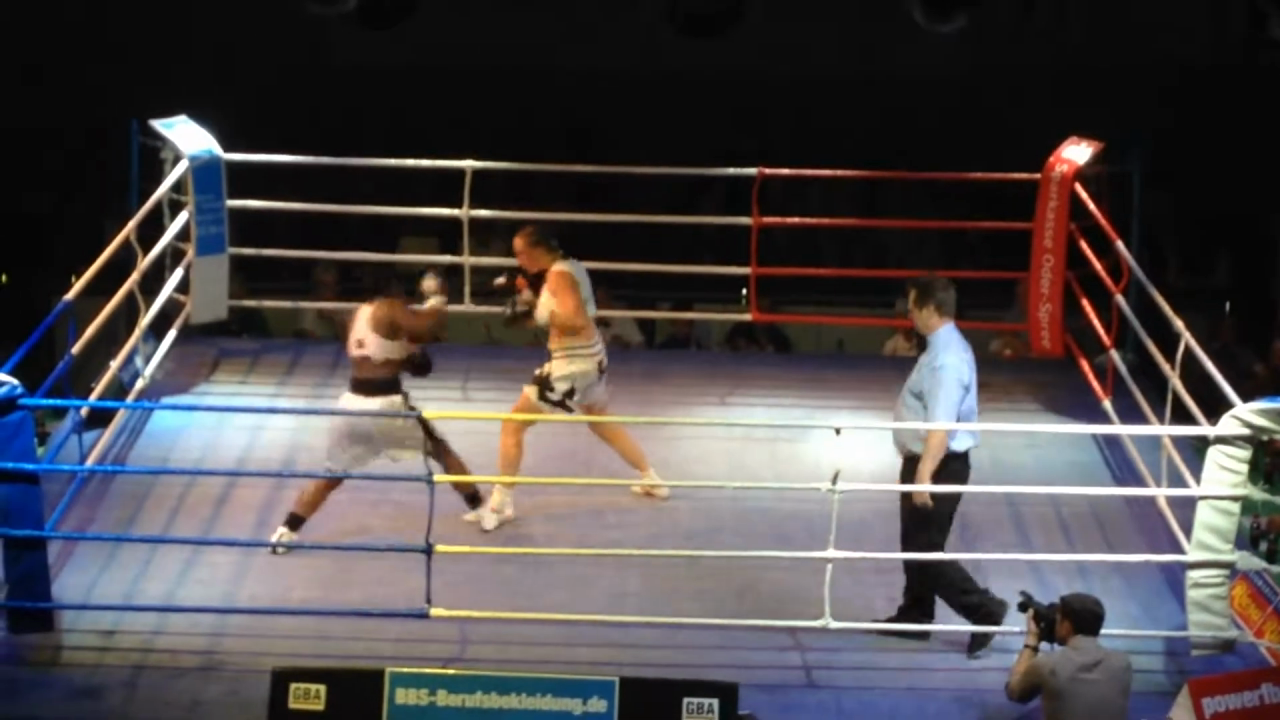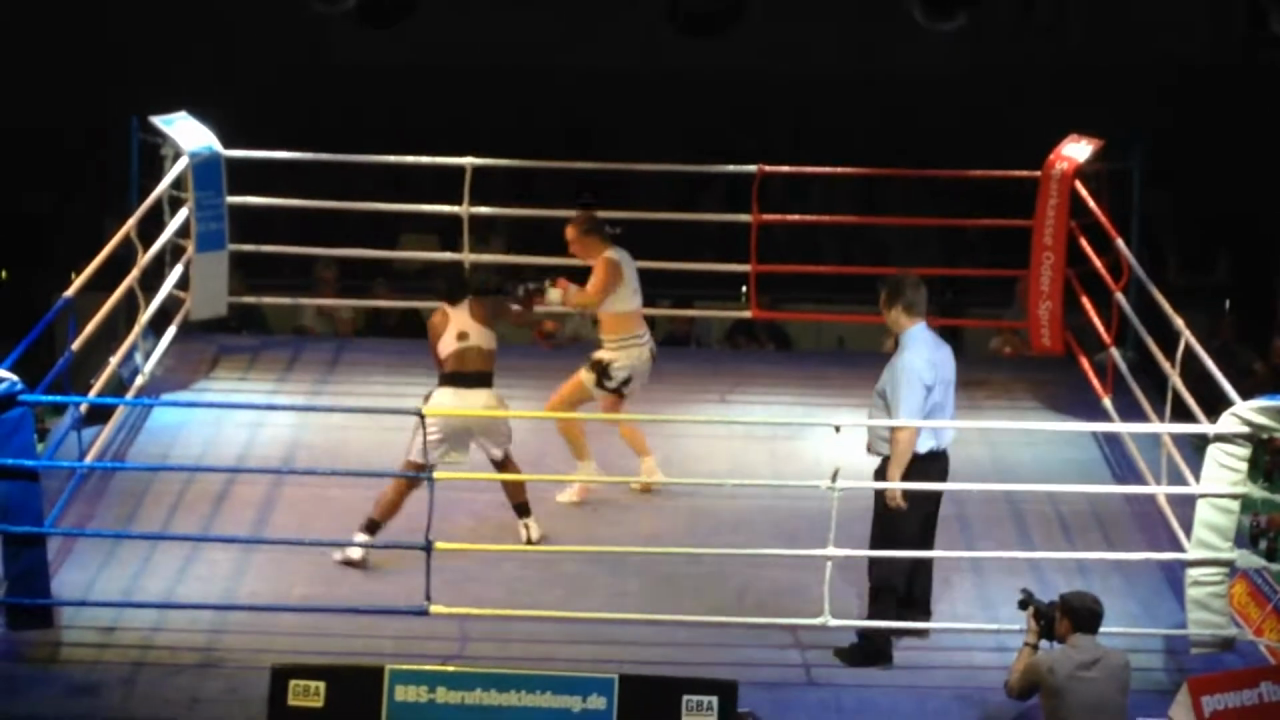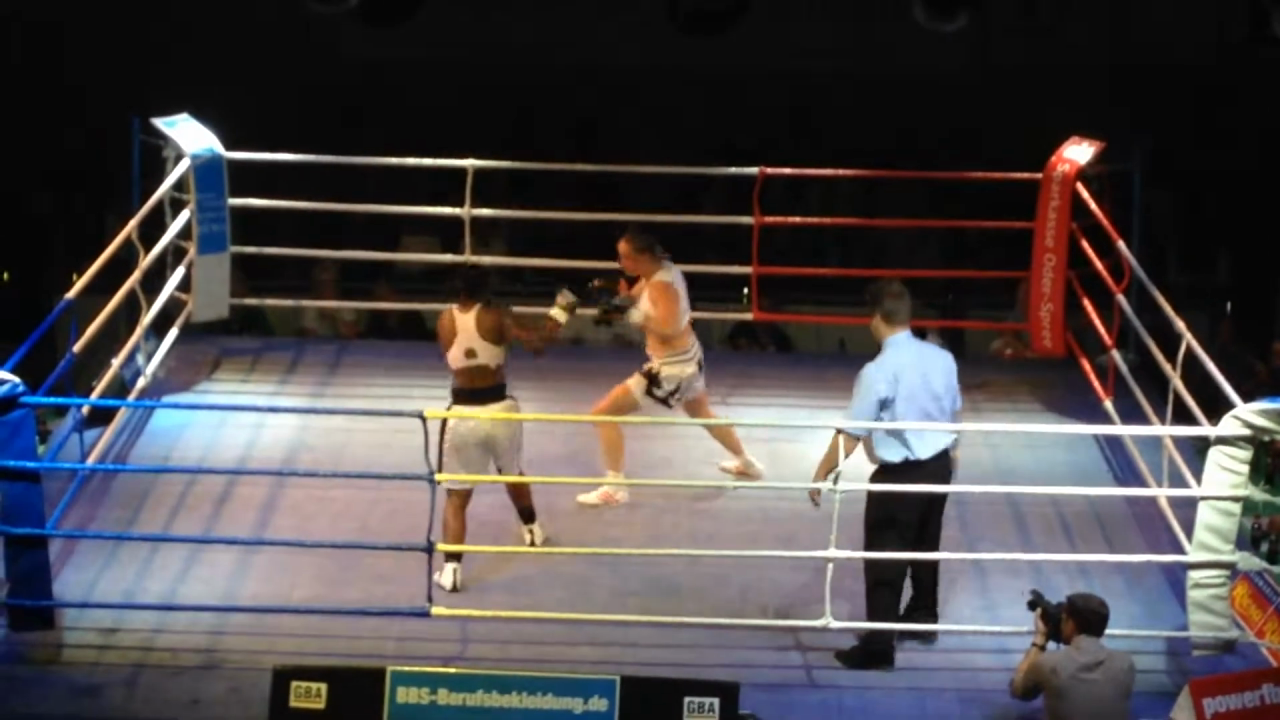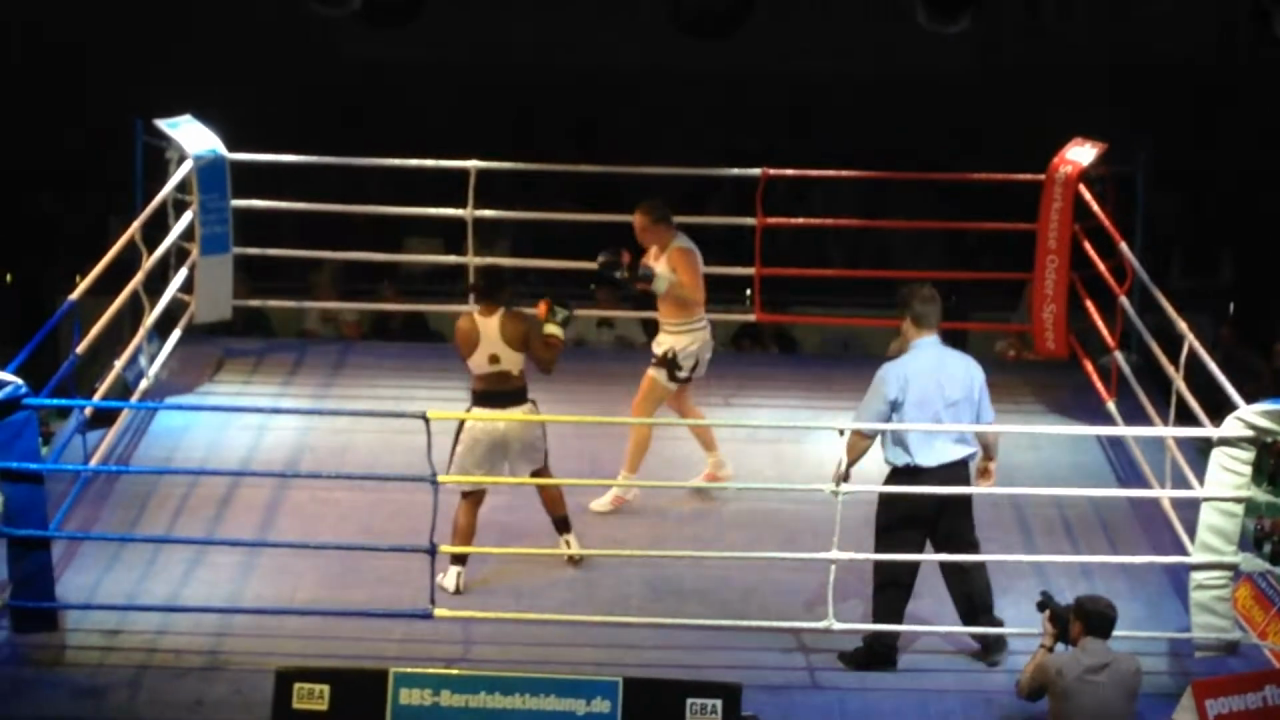
dt=0.3s
person 1, frame 1
left shoulder: (945, 359)
right shoulder: (944, 347)
left elbow: (939, 428)
left wrist: (922, 476)
right wrist: (917, 466)
left hip: (936, 467)
right hip: (926, 461)
left knee: (922, 548)
right knee: (920, 543)
left ankle: (985, 609)
right ankle: (913, 618)
person 1, frame 2
left shoulder: (910, 359)
right shoulder: (938, 347)
left elbow: (907, 428)
left wrist: (893, 479)
right wrist: (878, 430)
left hip: (912, 466)
right hip: (934, 459)
left knee: (889, 553)
right knee: (917, 544)
left ankle: (876, 643)
right ankle: (915, 615)
person 1, frame 3
left shoulder: (879, 371)
right shoulder: (941, 357)
left elbow: (849, 433)
right elbow: (954, 412)
left wrist: (820, 476)
left hip: (899, 477)
right hip: (939, 467)
left knee: (886, 562)
right knee: (926, 549)
left ankle: (878, 647)
right ankle: (923, 621)
person 1, frame 4
left shoulder: (894, 372)
right shoulder: (969, 366)
left elbow: (863, 432)
right elbow: (986, 427)
left wrist: (846, 468)
right wrist: (988, 459)
left hip: (910, 481)
right hip: (956, 476)
left knee: (894, 567)
right knee: (964, 559)
left ankle: (880, 649)
right ankle: (991, 640)
person 2, frame 1
left shoulder: (358, 314)
right shoulder: (392, 309)
right elbow: (429, 327)
left wrist: (403, 358)
right wrist: (435, 297)
left hip: (353, 402)
right hip: (387, 404)
left knee: (333, 475)
right knee: (442, 453)
left ankle: (285, 533)
right ankle: (480, 512)
person 2, frame 2
left shoulder: (436, 320)
right shoulder: (485, 306)
right elbow: (519, 317)
right wrist: (540, 324)
left hip: (446, 398)
right hip: (484, 399)
left knee: (408, 475)
right knee: (503, 460)
left ankle: (361, 542)
right ankle: (529, 526)
person 2, frame 3
left shoulder: (445, 320)
right shoulder: (496, 315)
right elbow: (536, 342)
right wrist: (560, 313)
left hip: (462, 414)
right hip: (499, 410)
left knee: (456, 496)
right knee: (511, 473)
left ankle: (451, 569)
right ankle: (531, 531)
person 2, frame 4
left shoulder: (463, 325)
right shoulder: (519, 322)
right elbow: (547, 364)
right wrist: (555, 326)
left hip: (482, 416)
right hip: (520, 412)
left knee: (470, 498)
right knee: (542, 474)
left ankle: (455, 573)
right ankle: (569, 542)
person 3, frame 1
left shoulder: (559, 275)
right shoulder: (565, 270)
left elbow: (578, 320)
left wrist: (535, 316)
right wrist: (524, 296)
left hip: (572, 365)
right hip: (592, 358)
left knee: (512, 426)
right knee: (603, 425)
left ankle: (501, 505)
right ankle: (653, 481)
person 3, frame 2
left shoulder: (608, 262)
right shoulder: (614, 259)
left elbow: (590, 303)
right elbow: (594, 298)
left wrist: (551, 295)
right wrist: (567, 288)
left hip: (622, 353)
right hip: (637, 348)
left knee: (557, 407)
right knee: (612, 411)
left ankle: (587, 474)
right ankle: (650, 470)
person 3, frame 3
left shoulder: (663, 285)
right shoulder: (654, 274)
left elbow: (668, 330)
right elbow: (632, 299)
left wrist: (632, 315)
right wrist: (617, 296)
left hip: (669, 368)
right hip: (687, 360)
left knee: (603, 413)
right knee: (702, 413)
left ankle: (613, 488)
right ankle: (746, 464)
person 3, frame 4
left shoulder: (682, 251)
right shoulder: (658, 247)
left elbow: (696, 296)
right elbow: (642, 277)
left wrist: (657, 281)
right wrist: (619, 268)
left hip: (684, 340)
right hip: (677, 336)
left knee: (641, 410)
right knee: (680, 403)
left ankle: (624, 488)
right ankle: (717, 466)
